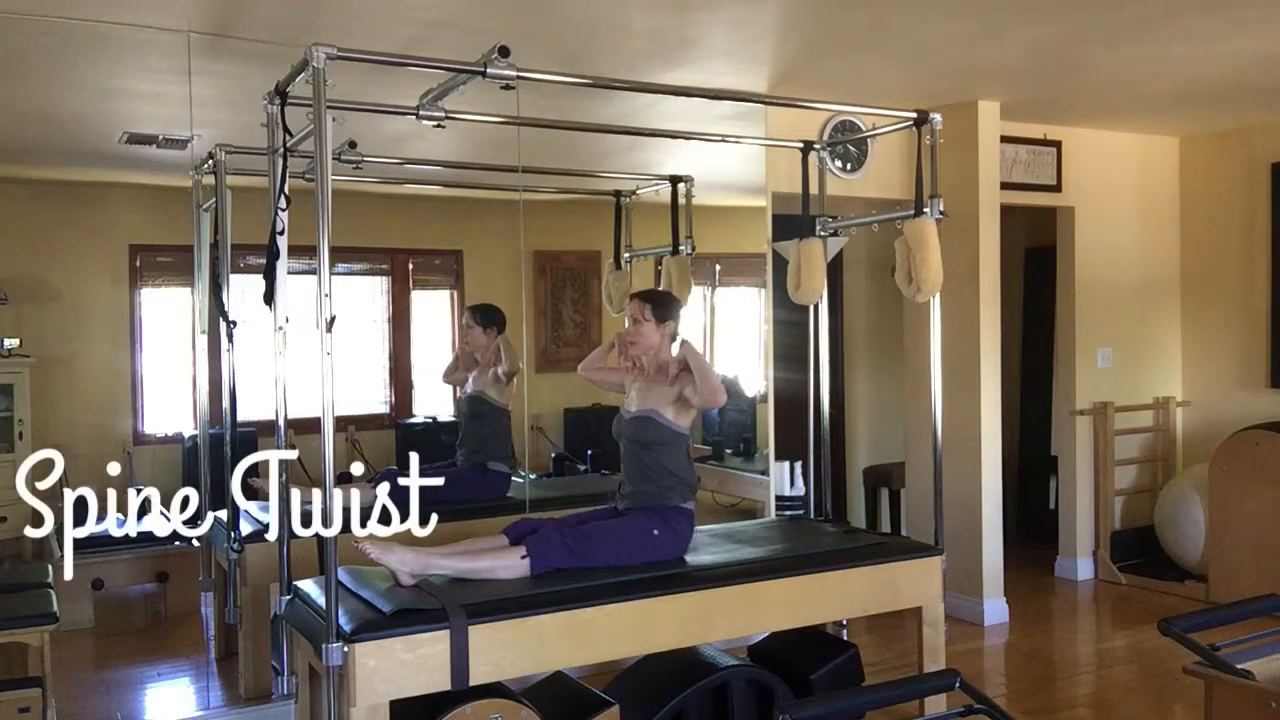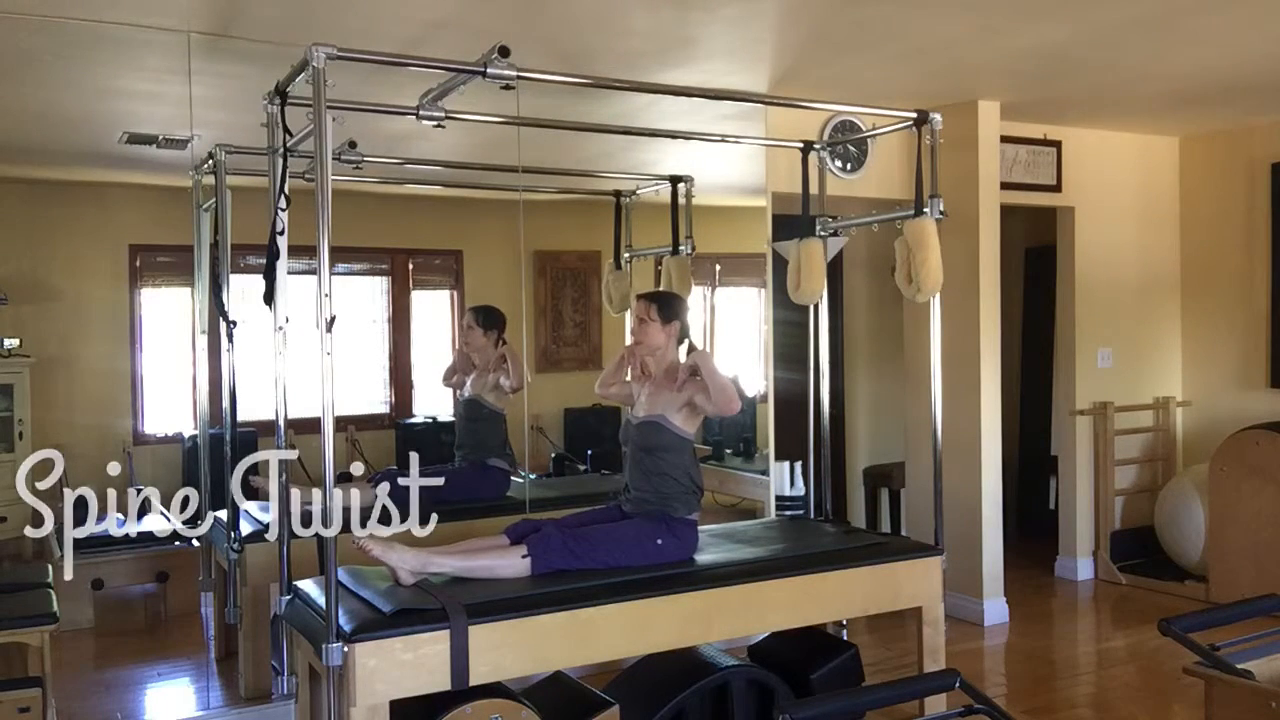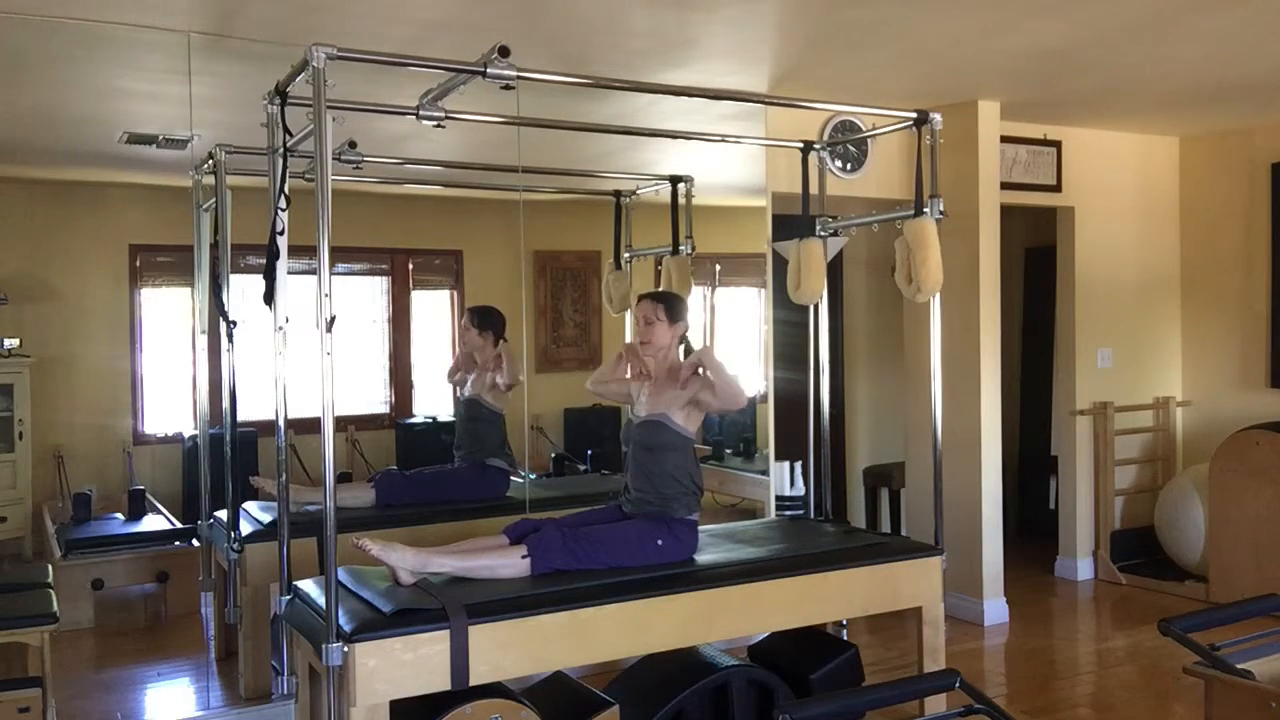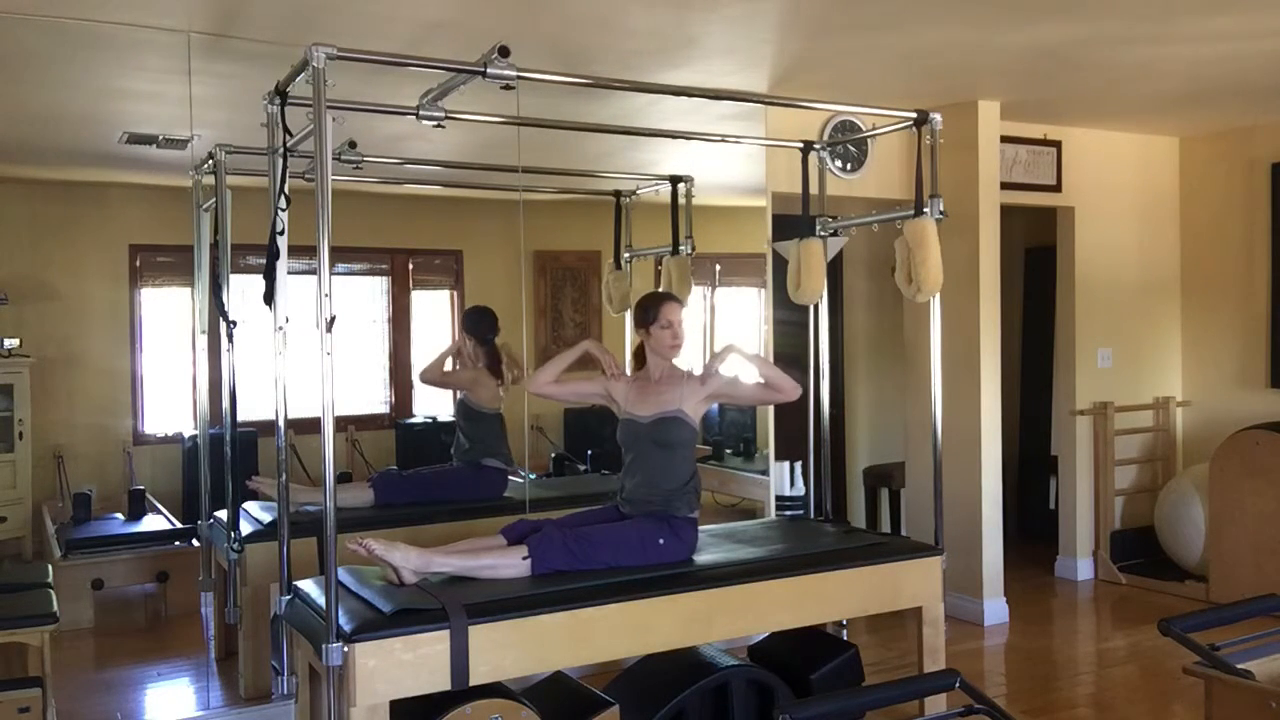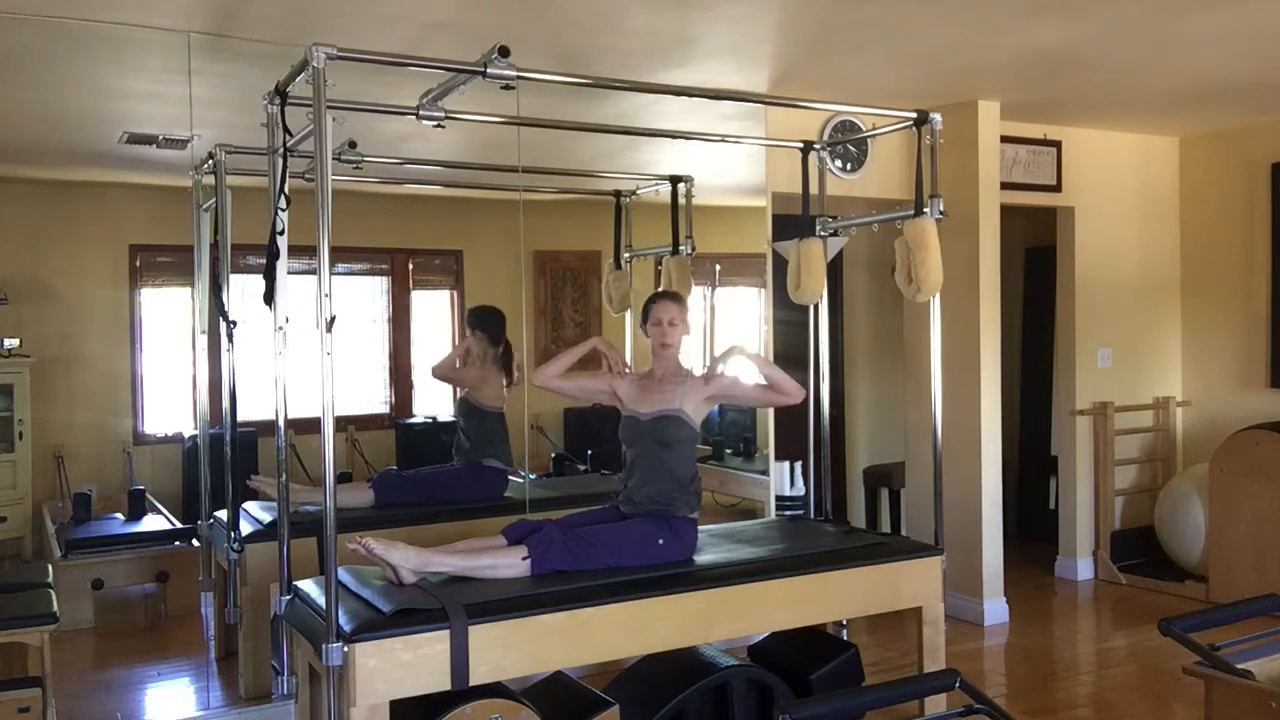
dt=1s
person 1, frame 1
left shoulder: (680, 384)
right shoulder: (635, 379)
left elbow: (715, 397)
right elbow: (586, 370)
left wrist: (691, 352)
right wrist: (614, 342)
left hip: (665, 522)
right hip: (628, 510)
left knee: (557, 547)
right knee: (531, 531)
left ankle: (419, 564)
right ankle: (420, 557)
person 1, frame 2
left shoulder: (688, 389)
right shoulder: (644, 386)
left elbow: (730, 405)
right elbow: (603, 388)
left wrist: (703, 360)
right wrist: (625, 354)
left hip: (669, 528)
right hip: (631, 512)
left knee: (557, 546)
right knee: (533, 530)
left ankle: (423, 563)
right ankle: (419, 560)
person 1, frame 3
left shoulder: (690, 387)
right shoulder: (642, 386)
left elbow: (736, 400)
right elbow: (595, 384)
left wrist: (706, 357)
right wrist: (626, 352)
left hip: (670, 529)
right hip: (630, 513)
left knee: (555, 548)
right knee: (532, 530)
left ankle: (421, 562)
right ankle: (419, 562)
person 1, frame 4
left shoulder: (700, 386)
right shoulder: (619, 387)
left elbow: (789, 391)
right elbow: (538, 385)
left wrist: (737, 351)
right wrist: (586, 347)
left hip: (671, 528)
right hip: (626, 513)
left knee: (556, 547)
right knee: (530, 530)
left ankle: (422, 561)
right ankle: (419, 562)
person 1, frame 5
left shoulder: (702, 387)
right shoulder: (624, 385)
left elbow: (793, 395)
right elbow: (543, 378)
left wrist: (743, 353)
right wrist: (593, 345)
left hip: (671, 527)
right hip: (626, 513)
left knee: (556, 547)
right knee: (529, 531)
left ankle: (421, 562)
right ankle: (418, 561)
person 2, frame 1
left shoulder: (498, 375)
right shoulder: (477, 373)
left elbow: (513, 367)
right elbow: (447, 377)
left wrist: (503, 340)
right wrist: (460, 351)
left hip: (489, 476)
right hip: (469, 467)
left knee: (400, 488)
right knee: (392, 480)
right ankle: (304, 493)
person 2, frame 2
left shoulder: (498, 375)
right shoulder: (475, 375)
left elbow: (518, 382)
right elbow: (447, 380)
left wrist: (508, 350)
right wrist: (460, 355)
left hip: (489, 474)
right hip: (469, 469)
left knee: (401, 487)
right knee: (394, 480)
left ankle: (304, 496)
right ankle: (305, 494)
person 2, frame 3
left shoulder: (495, 376)
right shoulder: (475, 374)
left elbow: (512, 379)
right elbow: (452, 377)
left wrist: (504, 349)
right wrist: (462, 354)
left hip: (488, 474)
right hip: (468, 468)
left knee: (401, 487)
right knee: (392, 480)
left ankle: (299, 496)
right ankle: (301, 494)
person 2, frame 4
left shoulder: (476, 376)
right shoulder: (498, 371)
left elbow: (428, 376)
right elbow: (518, 373)
left wrist: (454, 348)
right wrist: (504, 352)
left hip: (484, 475)
right hip: (479, 470)
left knee: (398, 486)
right knee: (394, 479)
left ankle: (297, 496)
right ankle: (300, 492)
person 2, frame 5
left shoulder: (483, 374)
right shoulder: (498, 371)
left elbow: (439, 371)
left wrist: (462, 348)
left hip: (484, 476)
right hip: (480, 470)
left knee: (398, 487)
right knee: (395, 480)
left ankle: (296, 496)
right ankle: (302, 492)
